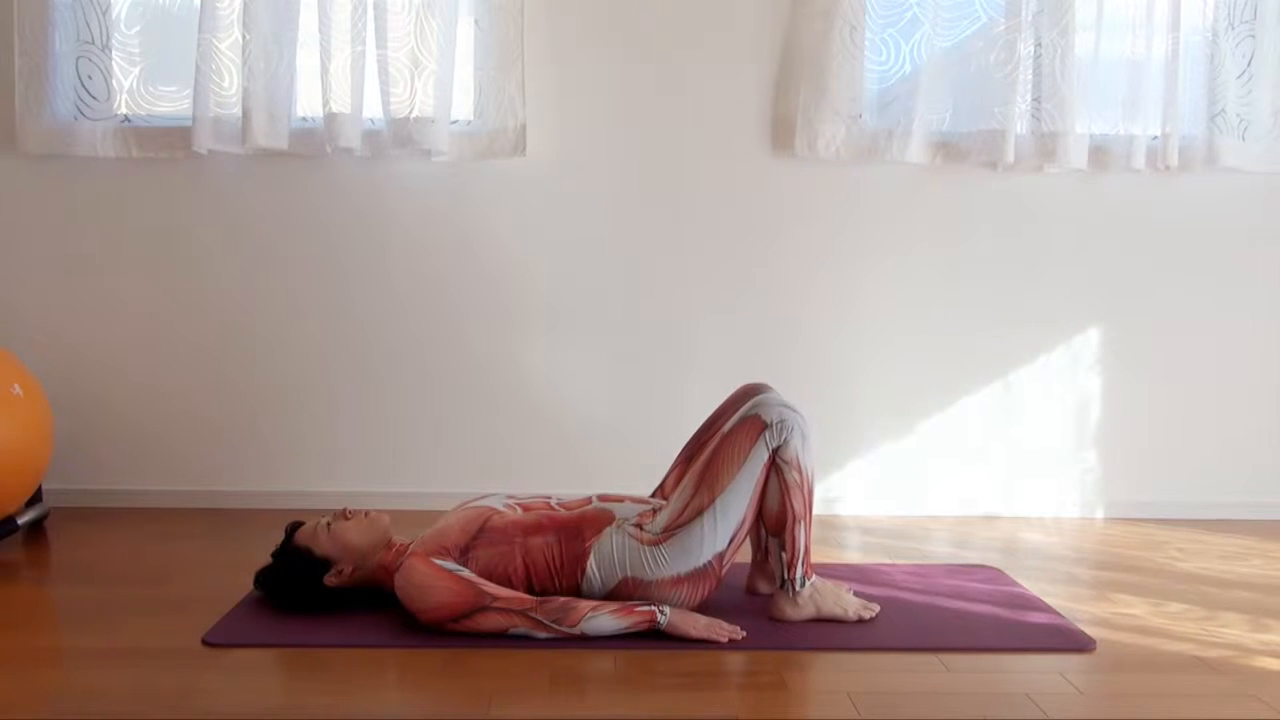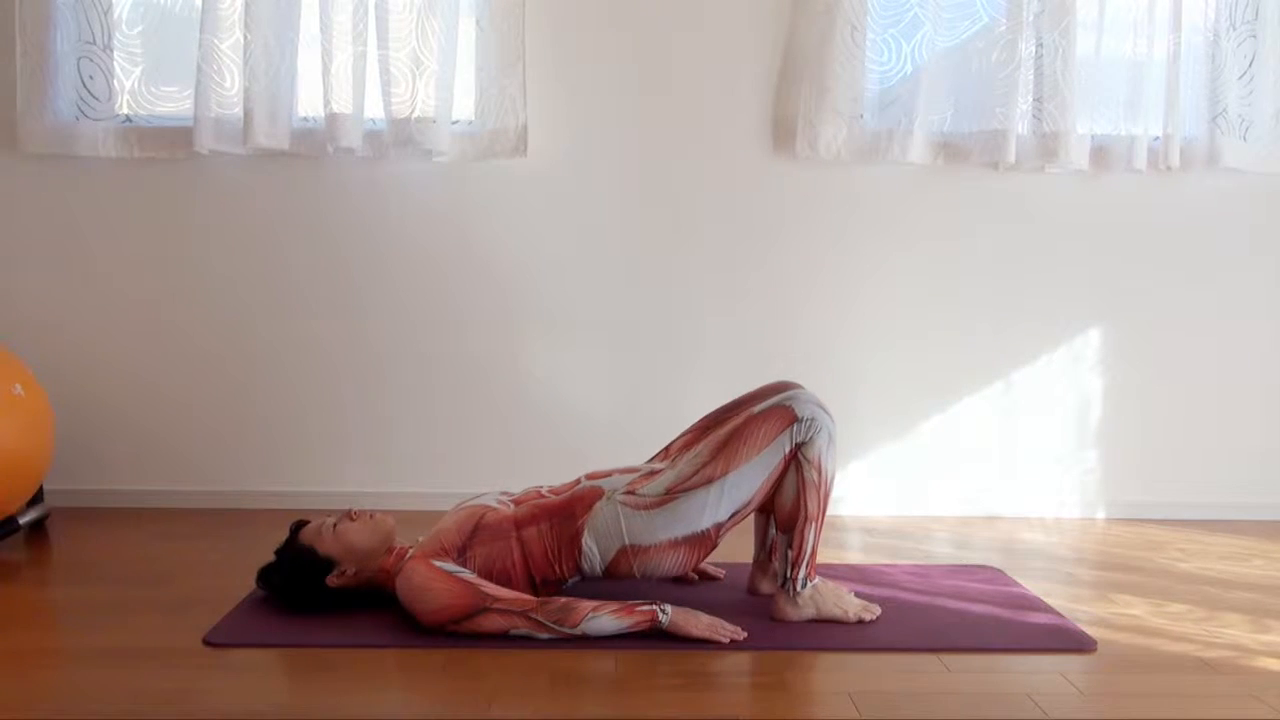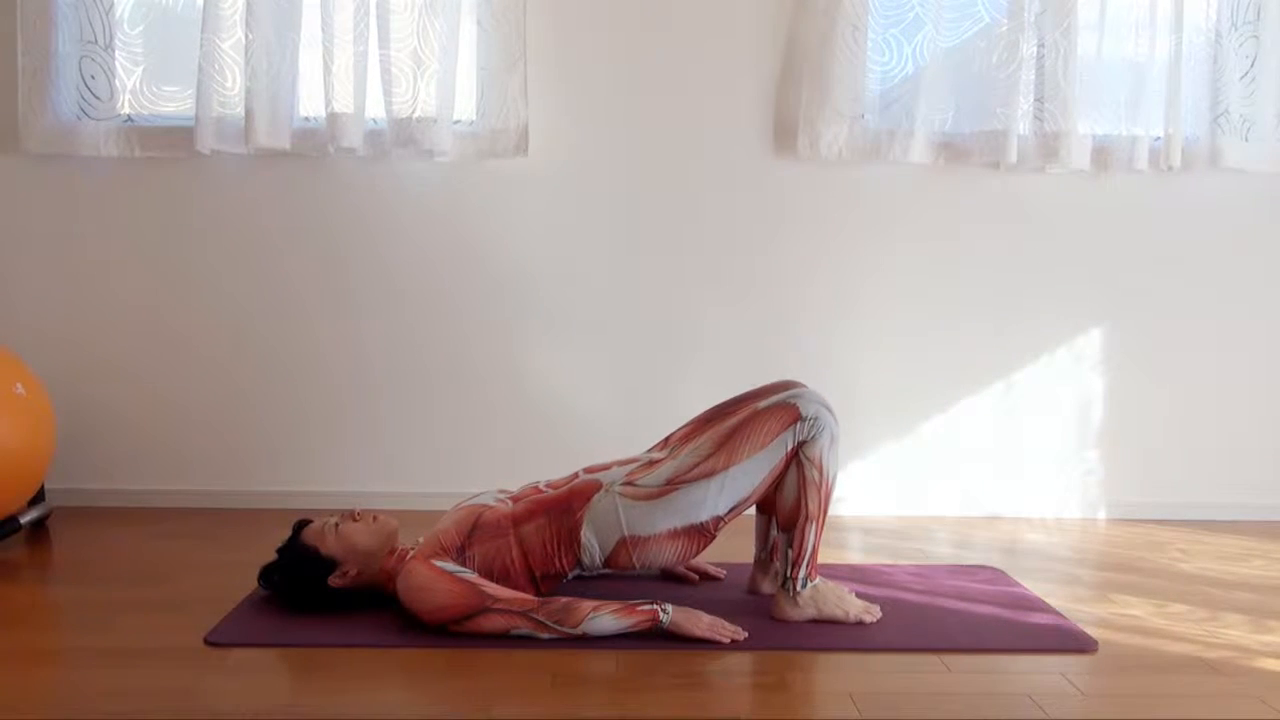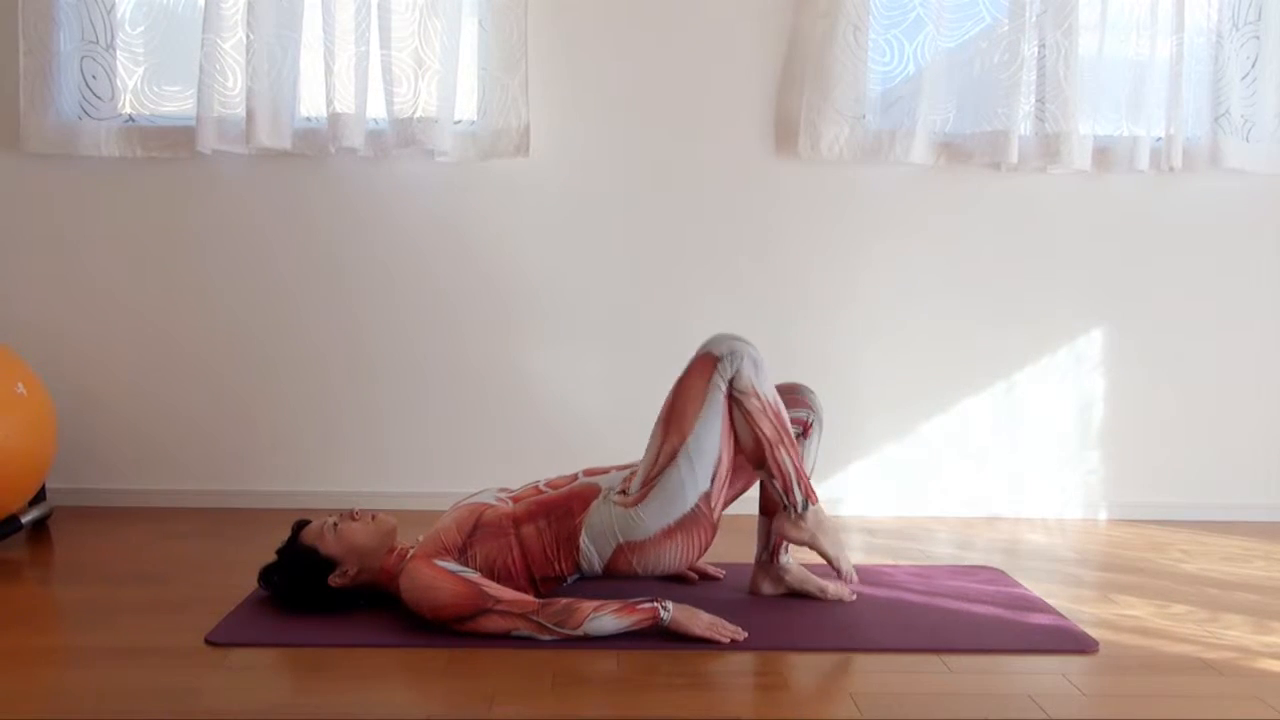
dt=0.7s
person 1, frame 1
left shoulder: (425, 554)
right shoulder: (418, 585)
right elbow: (539, 618)
left wrist: (650, 513)
right wrist: (664, 615)
left hip: (638, 522)
right hip: (655, 567)
left knee: (757, 399)
right knee: (775, 418)
left ankle: (769, 572)
right ankle: (798, 594)
person 1, frame 2
left shoulder: (424, 558)
right shoulder: (420, 588)
right elbow: (541, 617)
right wrist: (667, 616)
left hip: (628, 501)
right hip: (635, 529)
left knee: (783, 401)
right knee: (804, 415)
left ankle: (771, 571)
right ankle: (799, 593)
person 1, frame 3
left shoulder: (425, 556)
right shoulder: (419, 587)
right elbow: (541, 617)
right wrist: (667, 615)
left hip: (620, 492)
right hip: (628, 523)
left knee: (790, 400)
right knee: (809, 415)
left ankle: (772, 569)
right ankle: (799, 593)
person 1, frame 4
left shoulder: (431, 552)
right shoulder: (421, 585)
right elbow: (539, 619)
right wrist: (665, 613)
left hip: (628, 508)
right hip: (643, 526)
left knee: (795, 401)
right knee: (729, 355)
left ankle: (774, 568)
right ankle: (805, 517)
